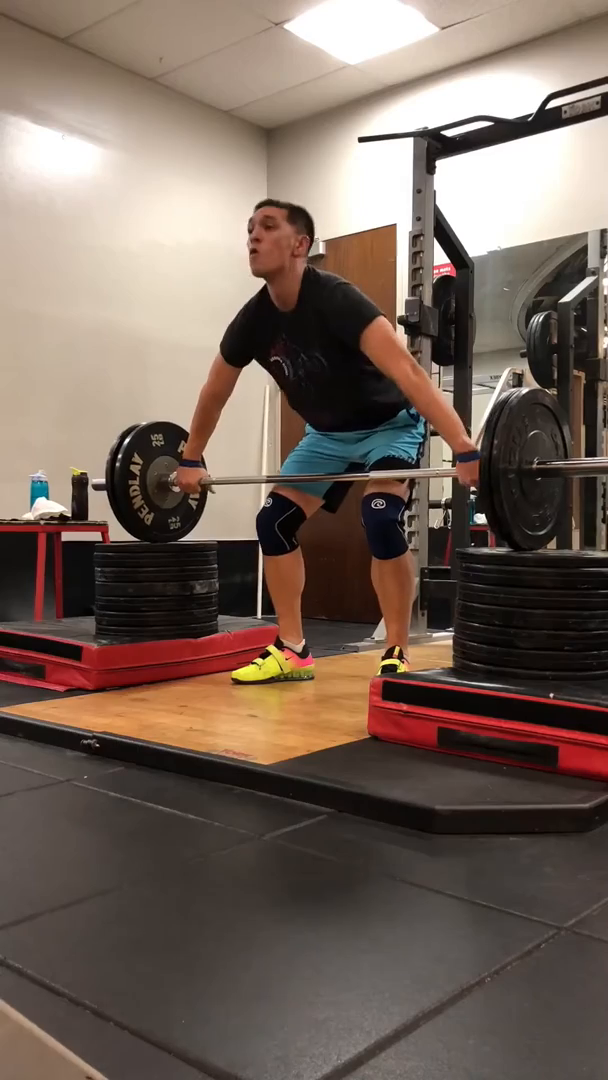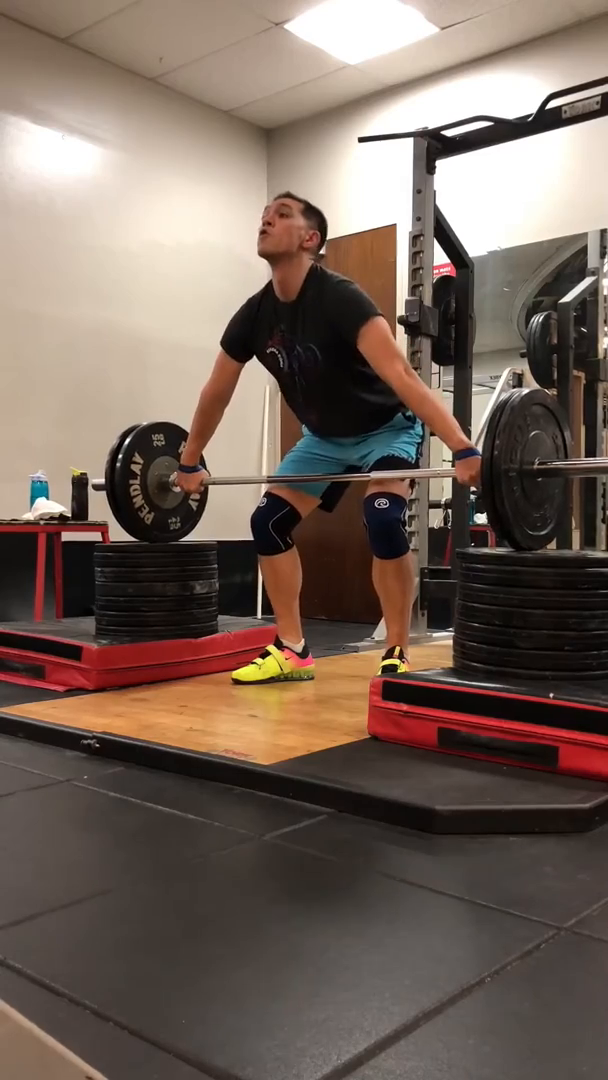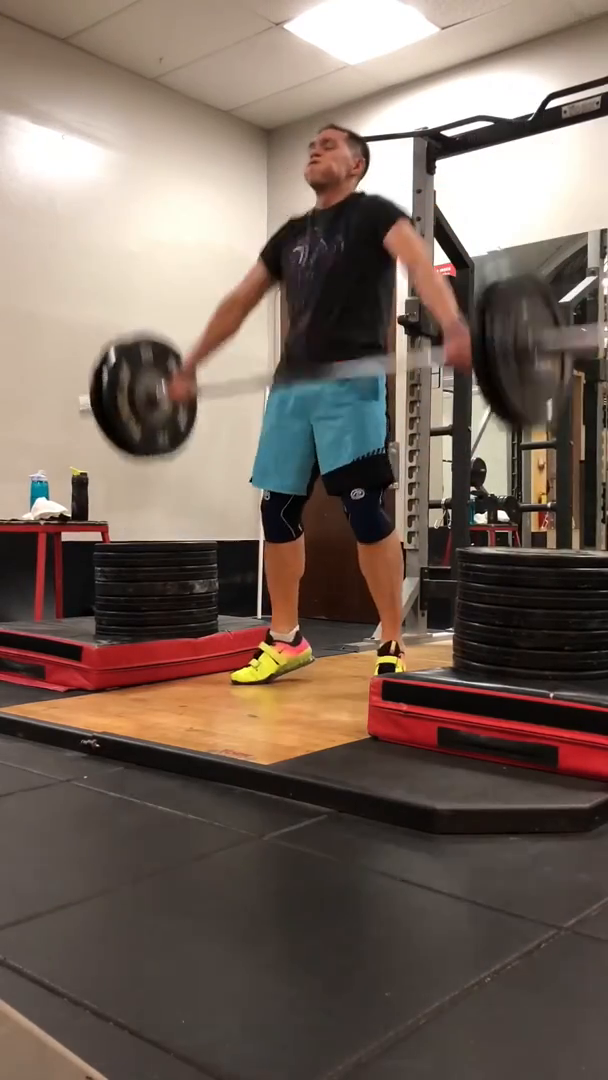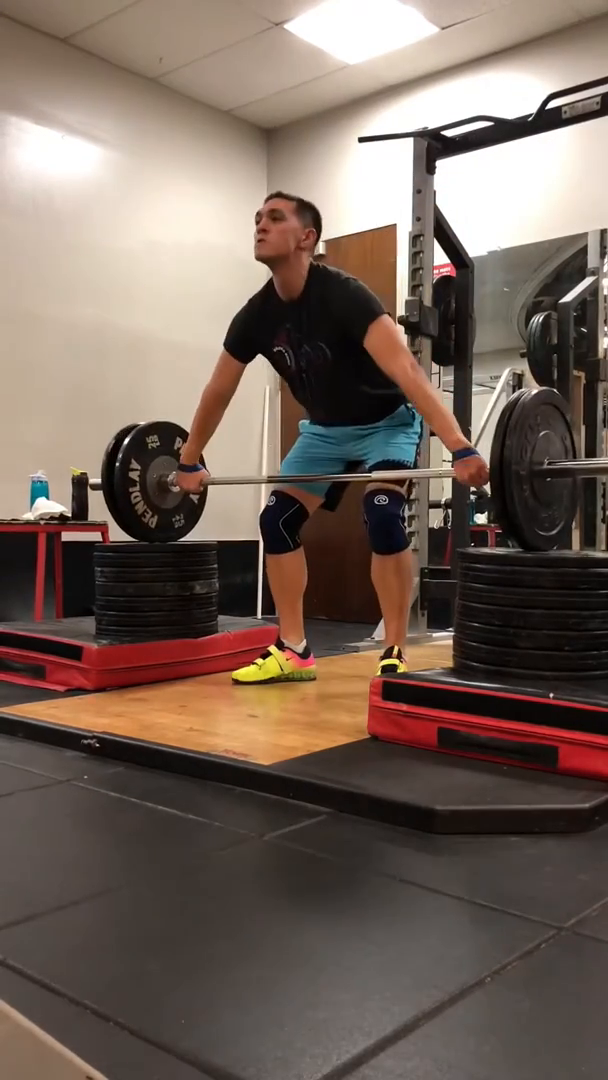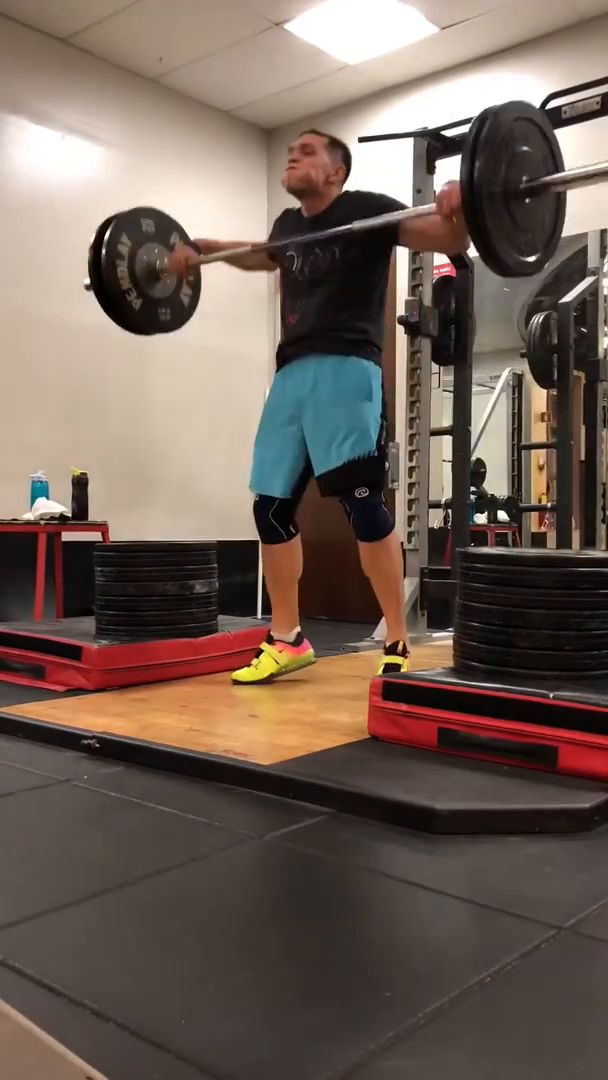
dt=1s
person 1, frame 1
left shoulder: (336, 300)
right shoulder: (252, 322)
left elbow: (407, 372)
right elbow: (215, 393)
left wrist: (466, 453)
right wrist: (191, 460)
left hip: (388, 425)
right hip: (328, 431)
left knee: (380, 520)
right knee: (275, 520)
left ankle: (397, 657)
right ankle: (292, 651)
person 1, frame 2
left shoulder: (339, 298)
right shoulder: (254, 316)
left elbow: (399, 374)
right elbow: (216, 393)
left wrist: (463, 451)
right wrist: (189, 462)
left hip: (385, 428)
right hip: (323, 436)
left knee: (383, 520)
right knee: (268, 520)
left ankle: (397, 657)
right ankle: (291, 650)
person 1, frame 3
left shoulder: (372, 213)
right shoulder: (294, 232)
left elbow: (420, 262)
right elbow: (241, 301)
left wrist: (453, 329)
right wrist: (190, 365)
left hip: (350, 382)
right hip: (291, 384)
left knee: (362, 505)
right knee: (277, 507)
left ankle: (393, 649)
right ankle: (286, 639)
person 1, frame 4
left shoulder: (342, 295)
right shoulder: (256, 315)
left elbow: (406, 371)
right elbow: (218, 392)
left wrist: (461, 449)
right wrist: (189, 461)
left hip: (385, 422)
right hip: (324, 427)
left knee: (382, 516)
right knee: (277, 518)
left ankle: (395, 656)
right ankle: (293, 651)
person 1, frame 5
left shoulder: (365, 209)
right shoulder: (288, 224)
left elbow: (450, 237)
right elbow: (264, 257)
left wrist: (451, 213)
right wrist: (200, 248)
left hip: (344, 370)
right hip: (291, 374)
left knee: (362, 500)
right knee: (271, 506)
left ankle: (397, 647)
right ankle: (286, 639)
